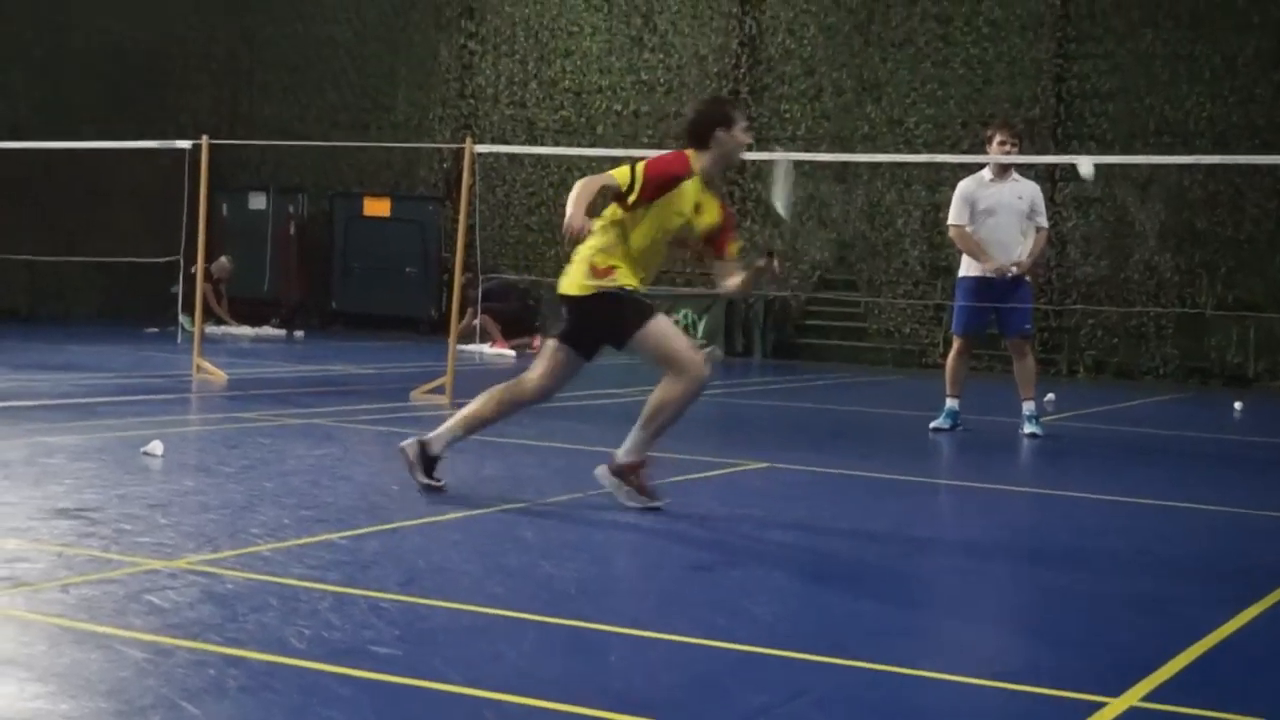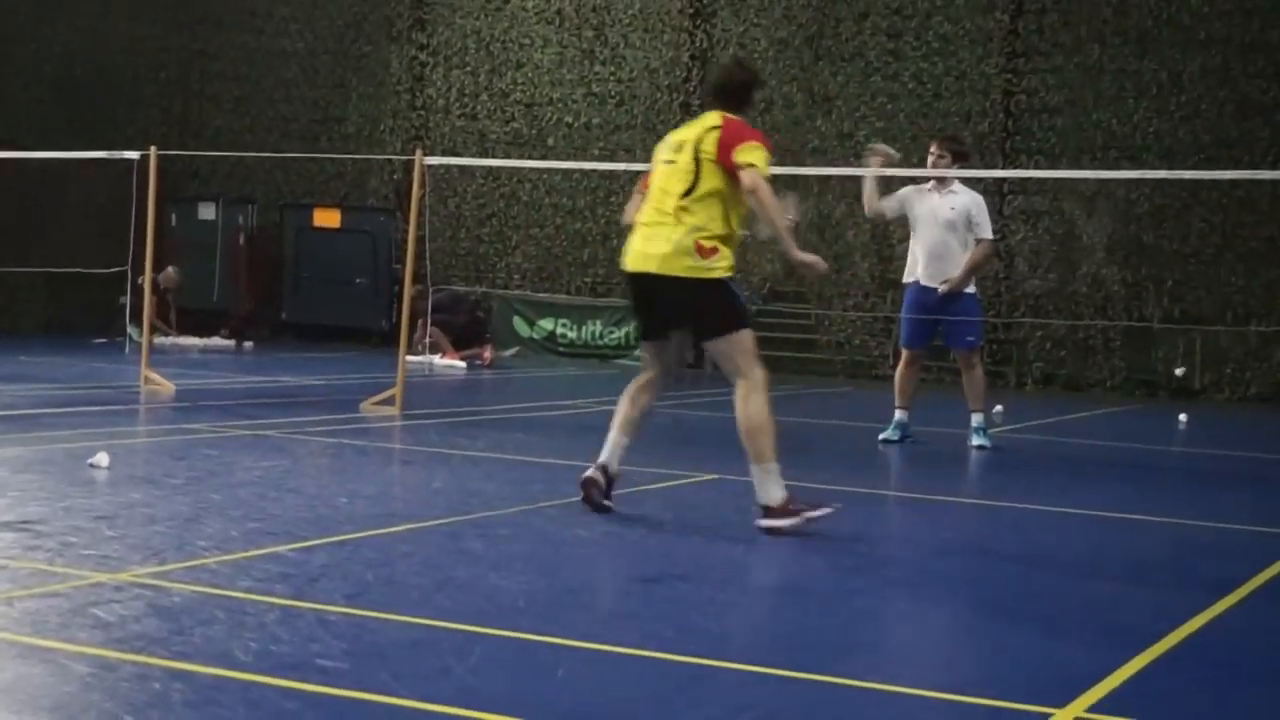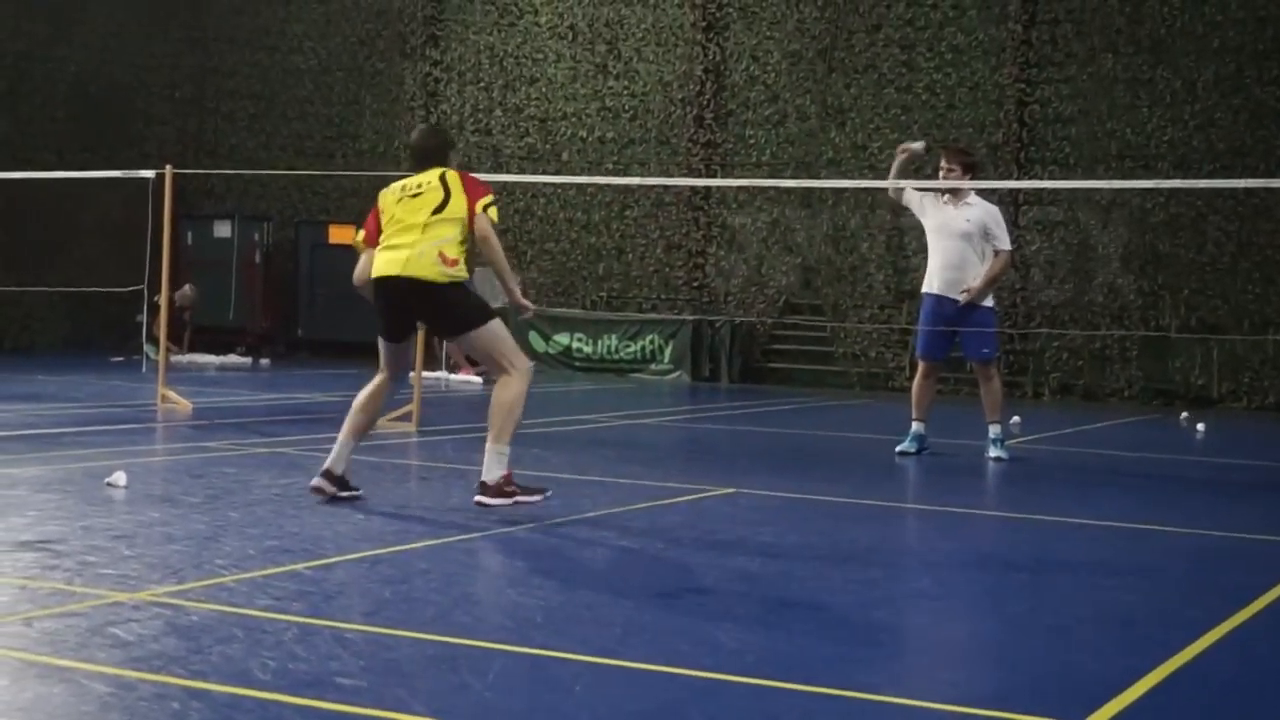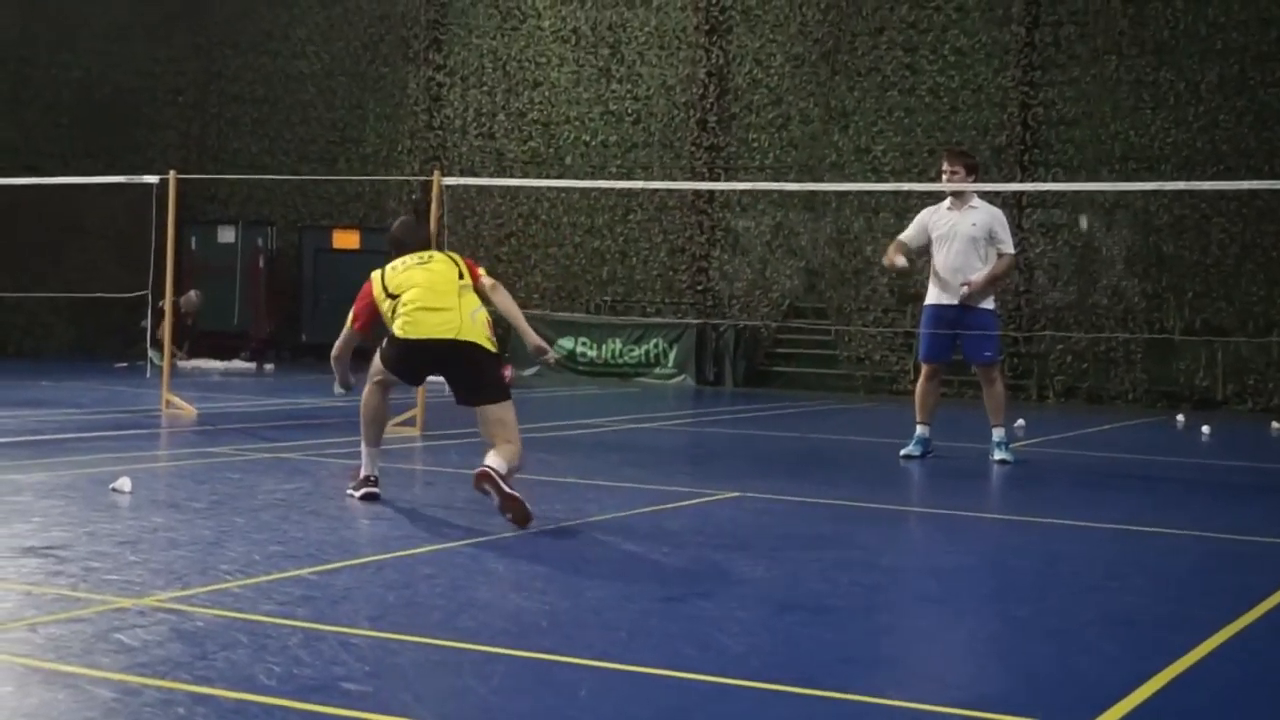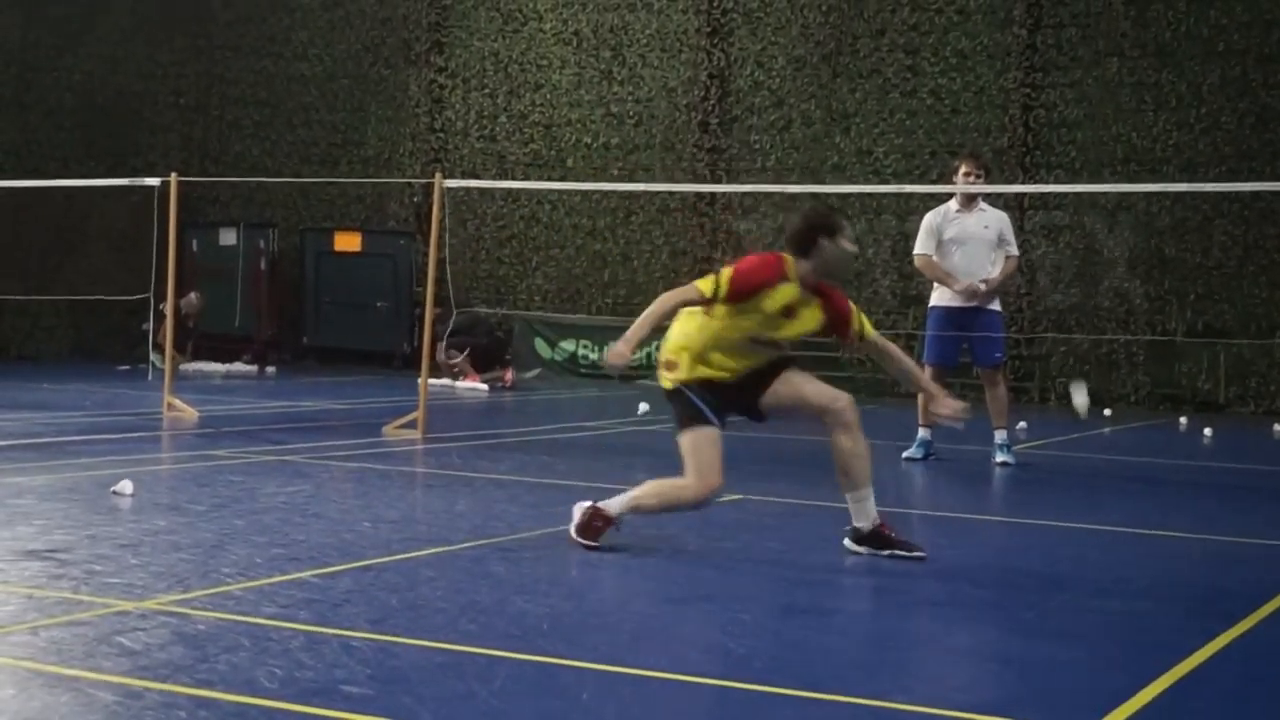
dt=1s
person 1, frame 1
left shoulder: (715, 209)
right shoulder: (672, 167)
left elbow: (727, 279)
right elbow: (590, 184)
left wrist: (751, 274)
right wrist: (575, 214)
left hip: (603, 287)
right hip: (602, 283)
left knee: (533, 386)
right knee: (692, 370)
left ankle: (430, 445)
right ankle: (626, 464)
person 1, frame 2
left shoulder: (674, 138)
right shoulder: (740, 133)
left elbow: (633, 213)
right elbow: (757, 186)
right wrist: (794, 251)
left hip: (642, 265)
right hip: (697, 269)
left knee: (655, 373)
right knee: (750, 379)
left ankle: (602, 469)
right ankle: (774, 502)
person 1, frame 3
left shoulder: (387, 196)
right shoulder: (467, 182)
left elbow: (361, 276)
right elbow: (486, 235)
left wrist: (388, 305)
right wrist: (515, 292)
left hip: (387, 280)
right hip: (435, 279)
left knee: (389, 378)
right knee: (517, 368)
left ankle: (333, 471)
right ankle: (495, 481)
person 1, frame 4
left shoulder: (379, 278)
right shoulder: (456, 261)
right elbow: (493, 290)
left wrist: (342, 379)
right wrist: (530, 336)
left hip: (412, 334)
right hip: (471, 341)
left knee: (377, 384)
right knee: (507, 445)
left ankle: (367, 478)
right ankle: (494, 470)
person 1, frame 5
left shoulder: (830, 302)
right shoulder: (762, 269)
left elbow: (882, 348)
right elbow: (679, 297)
left wrist: (936, 392)
right wrist: (628, 339)
left hip: (745, 370)
right hip: (692, 371)
left knee: (841, 409)
right knee: (703, 486)
left ankle: (866, 527)
right ankle: (599, 512)
person 2, frame 1
left shoulder: (1030, 189)
right shoulder: (969, 186)
left elbow: (1041, 230)
right elbow: (956, 231)
left wrist: (1030, 260)
right wrist: (987, 261)
left hip: (1016, 280)
right hip: (975, 278)
left knee: (1021, 346)
right knee: (961, 344)
left ankle: (1029, 414)
right ankle: (951, 410)
person 2, frame 2
left shoulder: (972, 200)
right shoulder: (913, 194)
left elbow: (986, 244)
right elbow: (872, 209)
left wrist: (962, 276)
right wrist: (873, 170)
left hip: (959, 293)
right hip: (919, 289)
left knee: (969, 358)
right knee: (910, 355)
left ankle: (977, 426)
right ankle: (900, 421)
person 2, frame 3
left shoulder: (987, 211)
right shoulder: (929, 203)
left elbow: (1004, 255)
right elbow: (894, 189)
left wrist: (981, 286)
right wrist: (902, 159)
left hip: (976, 305)
right hip: (936, 301)
left knee: (986, 370)
right knee: (926, 367)
left ankle: (996, 438)
right ankle: (917, 433)
person 2, frame 4
left shoulder: (992, 215)
right shoulder: (931, 214)
left elbow: (1008, 257)
right elbow: (904, 242)
left wrist: (983, 282)
right wrist: (894, 255)
left hip: (978, 308)
right hip: (937, 305)
left knee: (989, 372)
right knee: (929, 370)
left ankle: (999, 440)
right ankle: (922, 437)
person 2, frame 5
left shoulder: (999, 218)
right shoulder: (937, 216)
left elbow: (1012, 257)
right elbow: (921, 259)
left wrist: (997, 280)
right wrist: (954, 284)
left hip: (986, 309)
right hip: (946, 307)
left knee: (994, 373)
right knee: (934, 372)
left ankle: (1001, 442)
right ankle: (924, 439)
